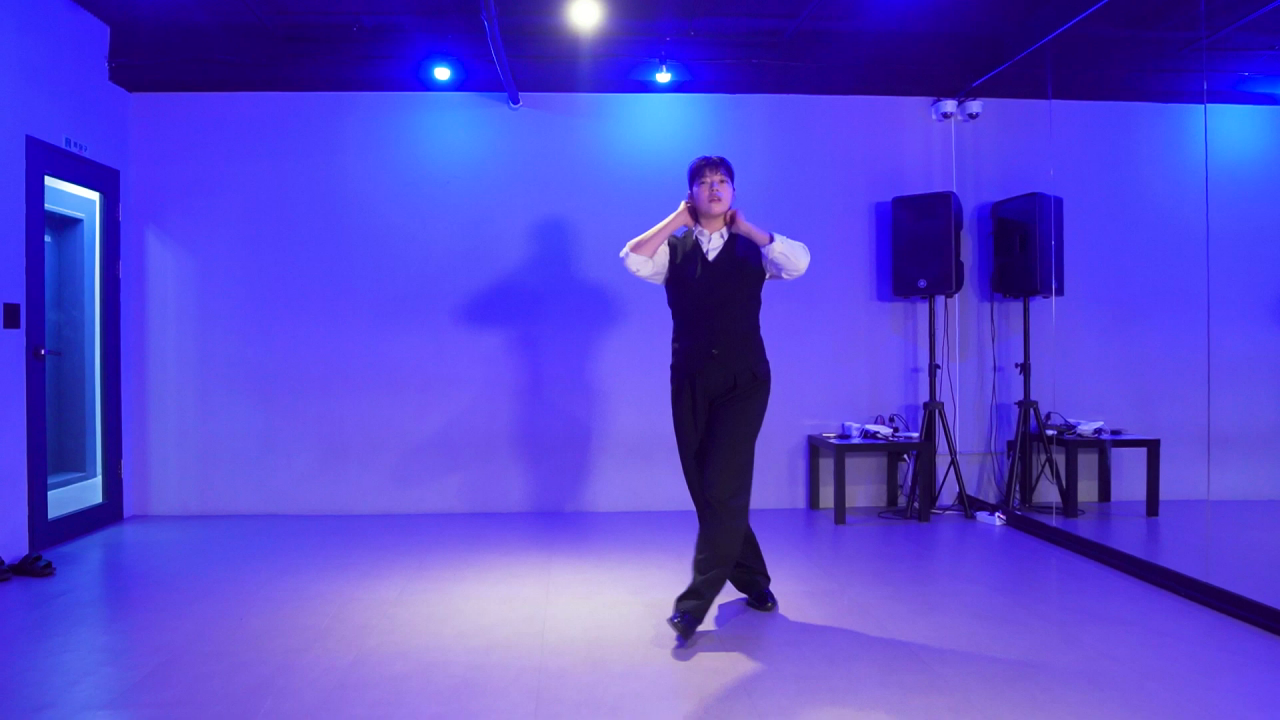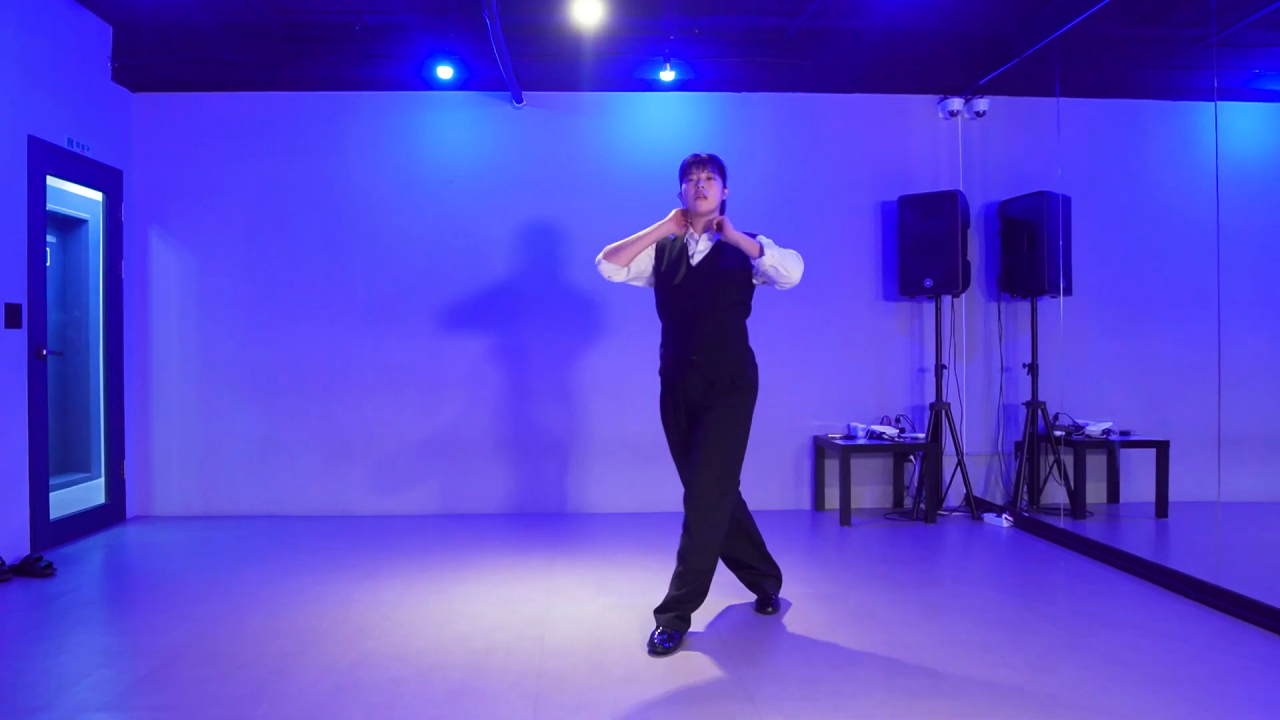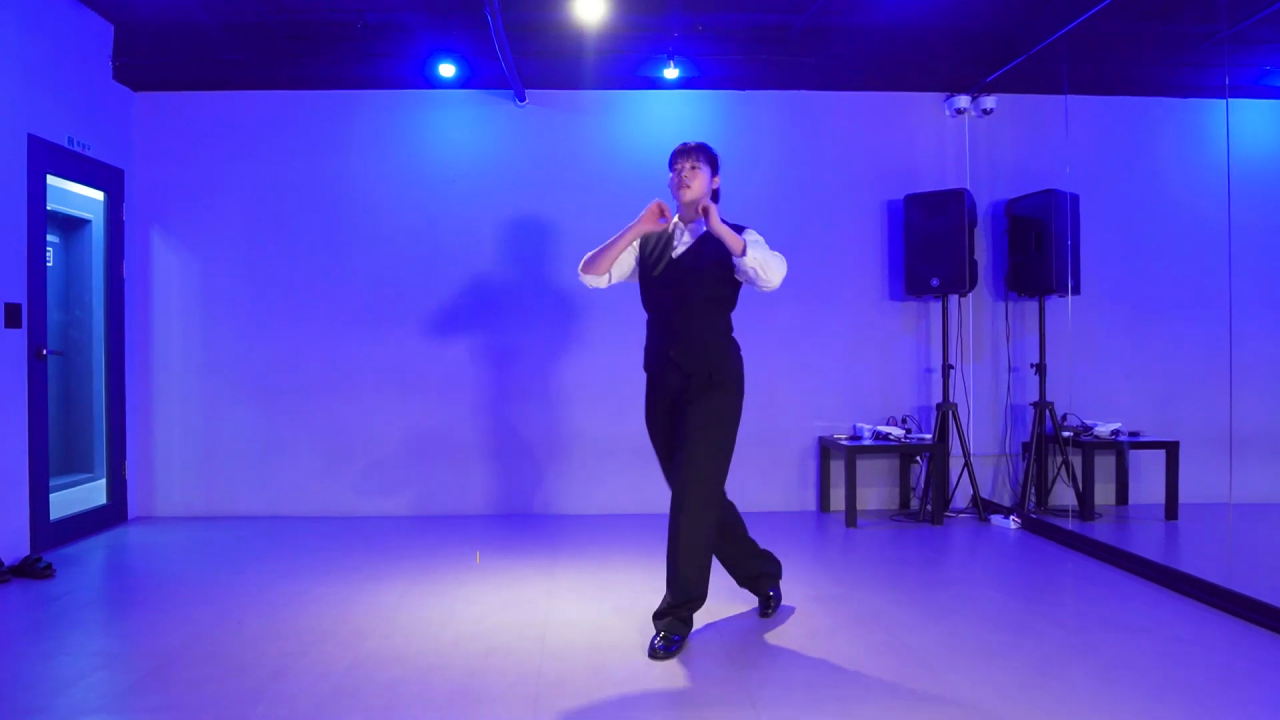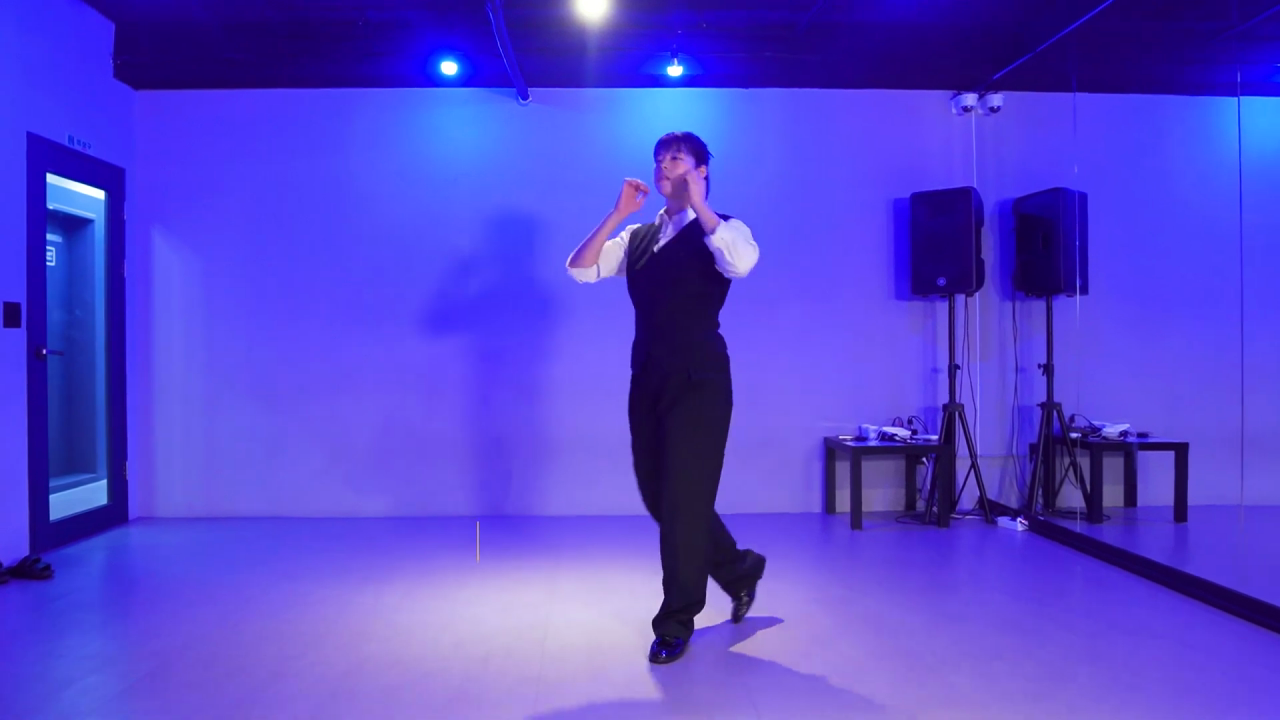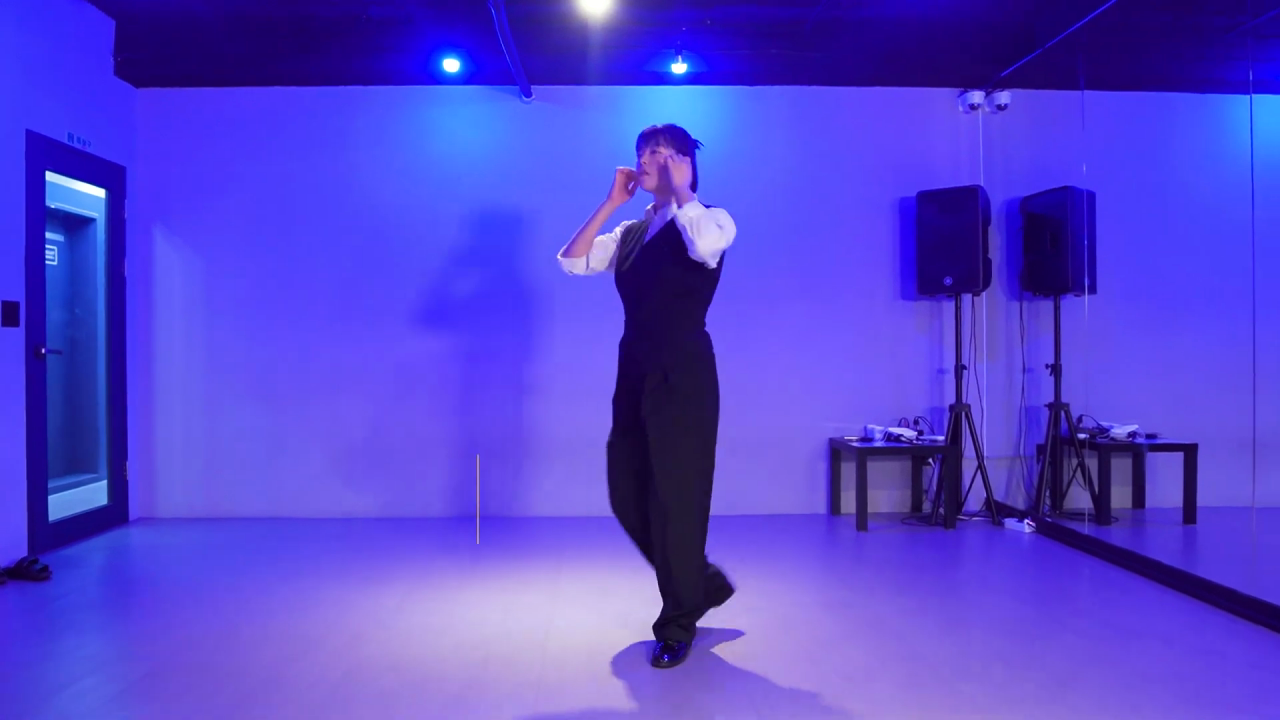
dt=0.1s
person 1, frame 1
left shoulder: (754, 246)
right shoulder: (674, 247)
left elbow: (798, 262)
right elbow: (632, 259)
left wrist: (746, 228)
right wrist: (677, 220)
left hip: (743, 378)
right hip: (691, 380)
left knee: (724, 486)
right knee: (707, 487)
left ankle: (697, 599)
right ankle: (752, 579)
person 1, frame 2
left shoulder: (743, 251)
right shoulder: (661, 251)
left elbow: (791, 273)
right elbow: (608, 265)
left wrist: (737, 237)
right wrist: (663, 228)
left hip: (729, 384)
right hip: (678, 385)
left knee: (706, 493)
right knee: (714, 493)
left ankle: (676, 611)
right ankle: (764, 577)
person 1, frame 3
left shoulder: (735, 241)
right shoulder: (650, 243)
left elbow: (772, 276)
right elbow: (591, 274)
left wrist: (715, 221)
right wrist: (639, 227)
left hip: (715, 380)
right hip: (663, 380)
left knee: (695, 493)
right knee: (695, 492)
left ankle: (676, 617)
right ankle: (760, 572)
person 1, frame 4
left shoulder: (720, 229)
right shoulder: (639, 237)
left elbow: (741, 261)
right elbow: (581, 269)
left wrist: (699, 206)
right wrist: (618, 213)
left hip: (698, 378)
right hip: (649, 378)
left knee: (684, 497)
right knee: (660, 495)
left ankle: (676, 620)
right ankle: (739, 568)
person 1, frame 5
left shoulder: (711, 220)
right shoulder: (634, 231)
left elbow: (708, 244)
right elbow: (574, 262)
left wrist: (680, 190)
right wrist: (611, 202)
left hip: (683, 376)
right hip: (635, 375)
left knee: (677, 497)
right knee: (627, 494)
left ankle: (679, 622)
right ankle: (702, 583)
